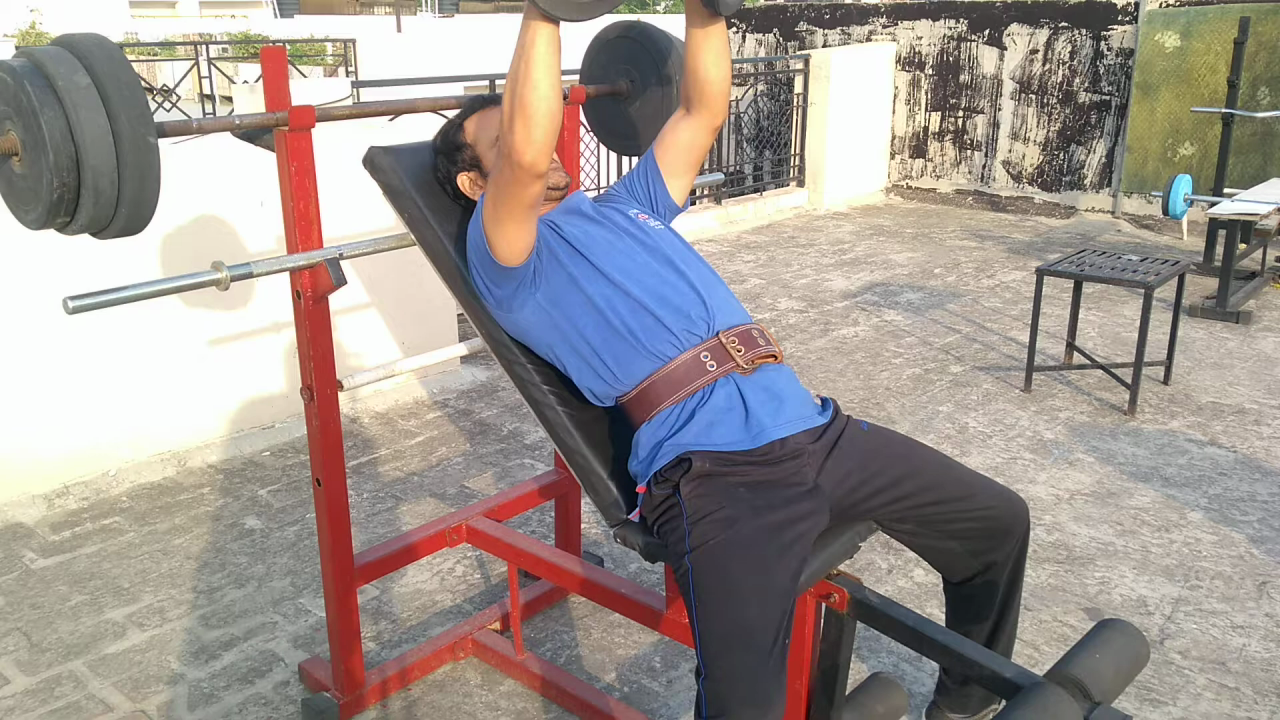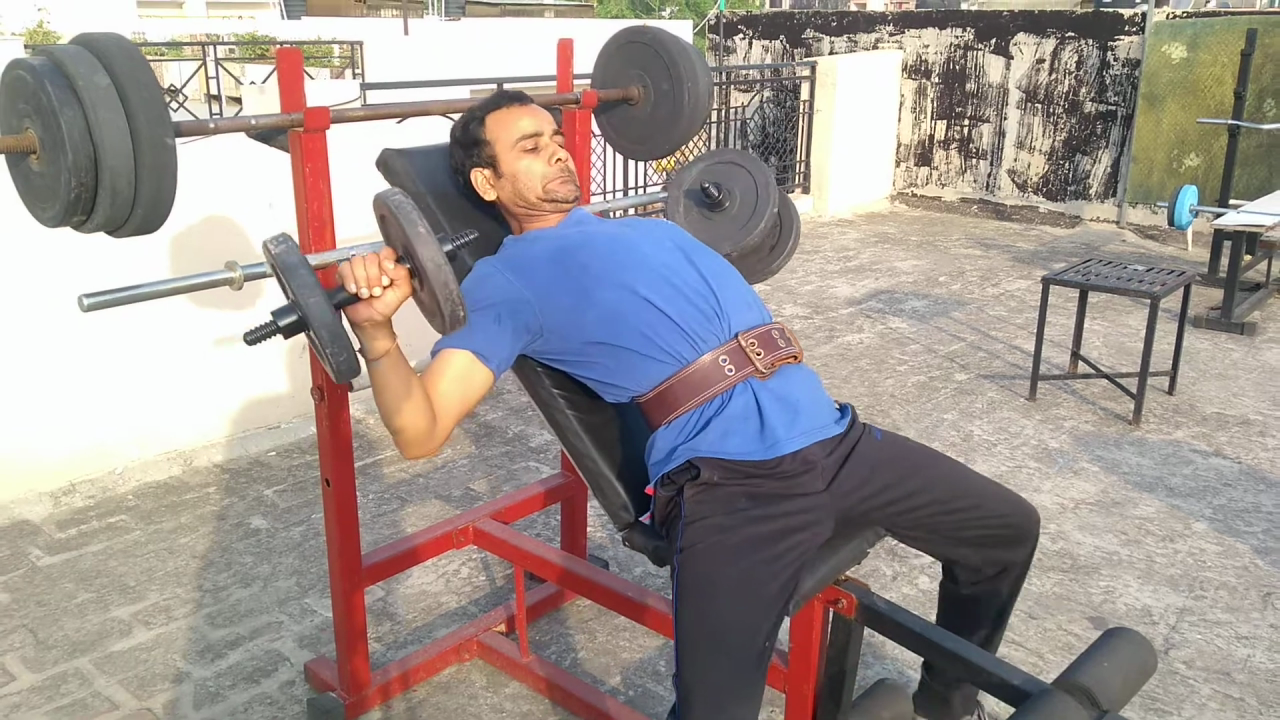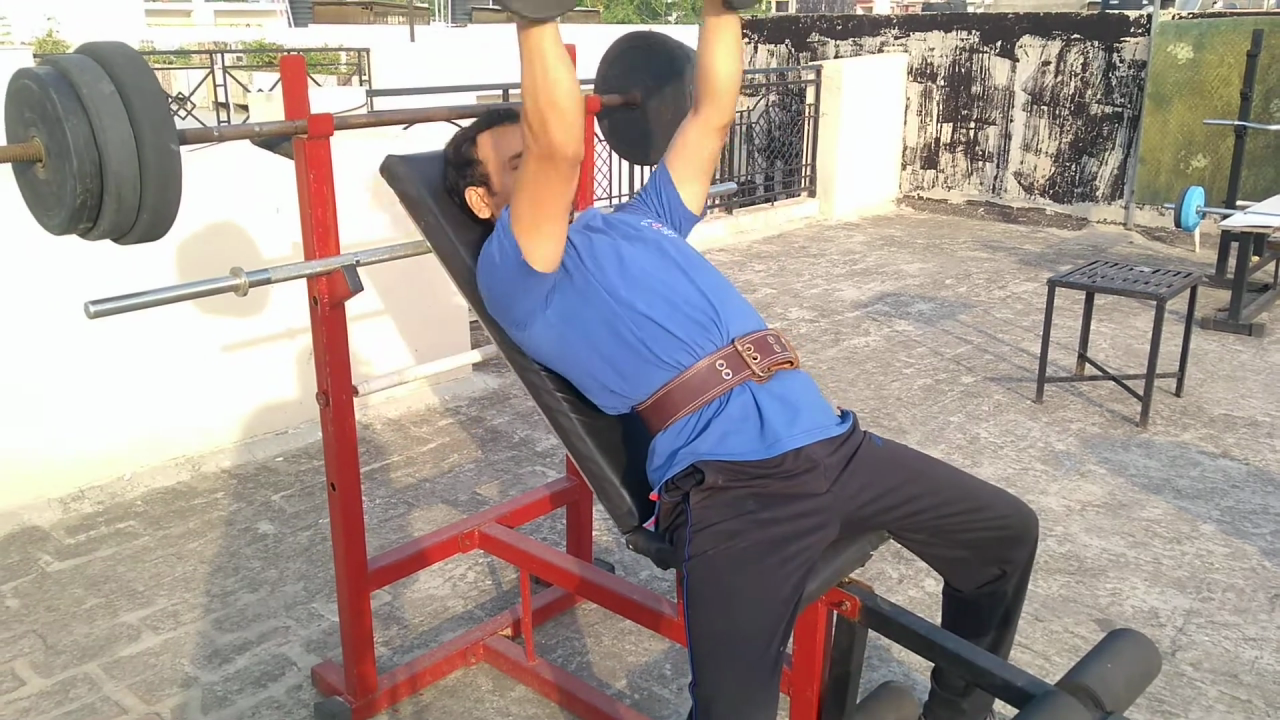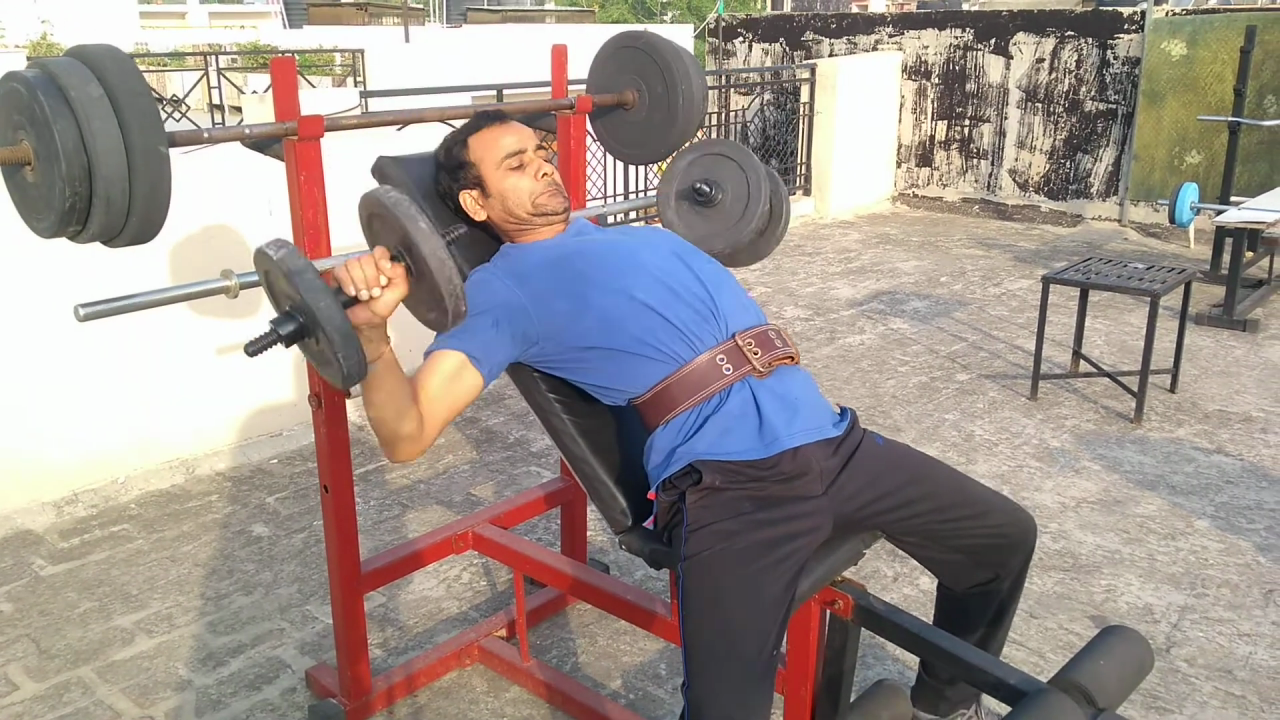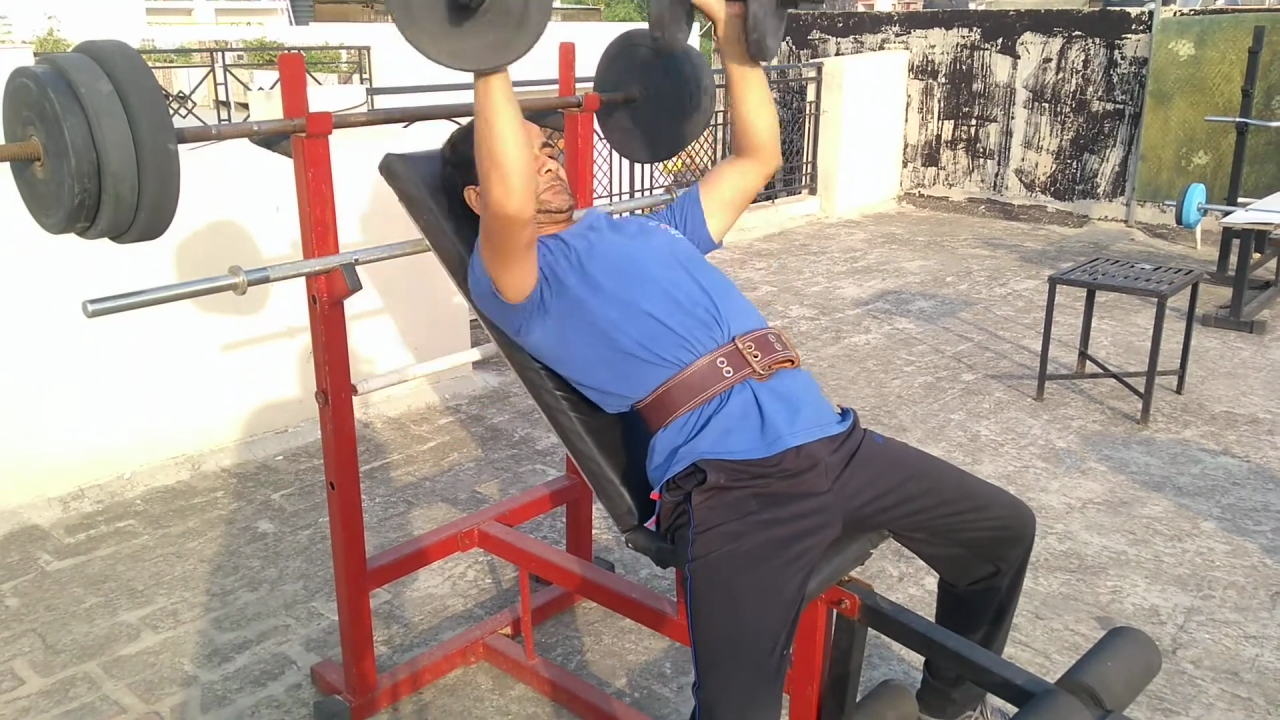
dt=1s
person 1, frame 1
left shoulder: (622, 207)
right shoulder: (508, 254)
left elbow: (702, 111)
right elbow: (525, 160)
left hip: (811, 426)
right hip: (713, 473)
left knee: (998, 522)
person 1, frame 2
left shoulder: (642, 226)
right shoulder: (505, 280)
right elbow: (421, 431)
right wrist: (374, 327)
left hip: (831, 435)
right hip: (728, 479)
left knee: (1009, 528)
person 1, frame 3
left shoulder: (639, 221)
right shoulder: (515, 274)
left elbow: (711, 115)
right elbow: (558, 149)
left hip: (828, 438)
right hip: (730, 482)
left knee: (1007, 530)
person 1, frame 4
left shoulder: (628, 236)
right shoulder: (502, 287)
right elbow: (406, 435)
right wrist: (370, 327)
left hip: (829, 438)
right hip: (727, 480)
left knee: (1004, 536)
person 1, frame 5
left shoulder: (648, 227)
right shoulder: (516, 274)
left elbow: (758, 159)
right elbow: (508, 206)
right wrist: (492, 71)
left hip: (828, 436)
right hip: (730, 479)
left knee: (1004, 530)
